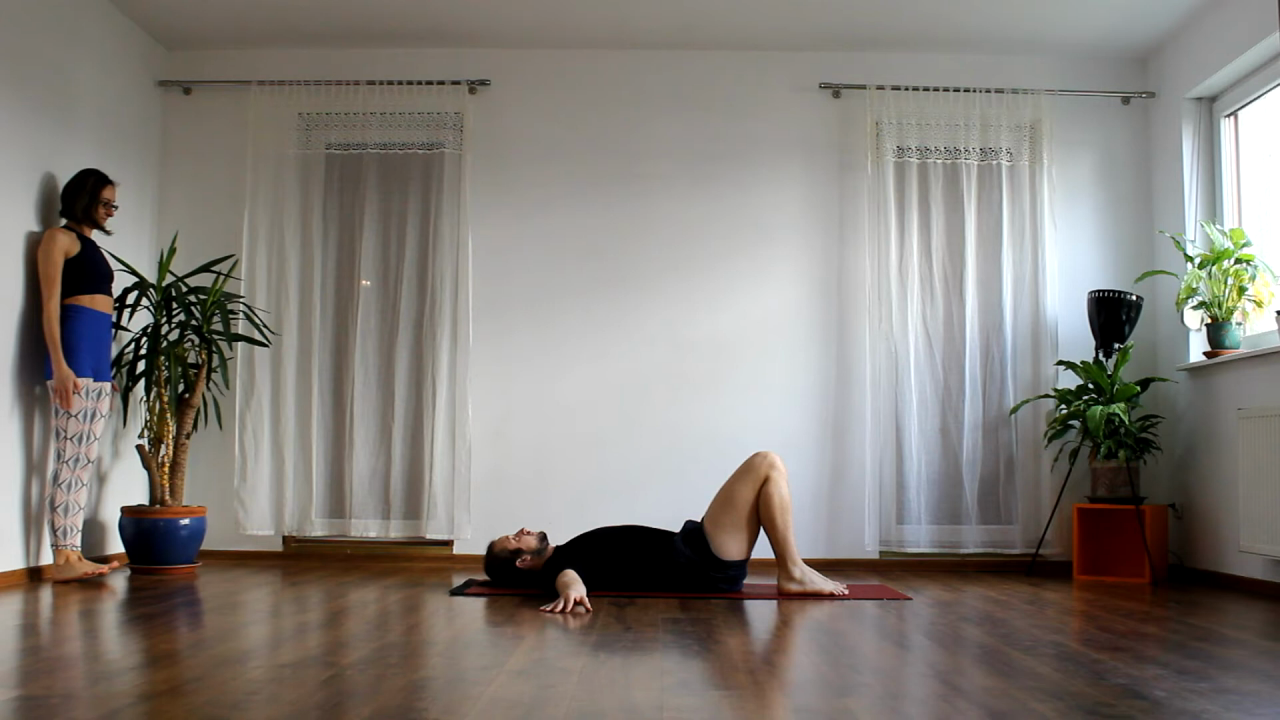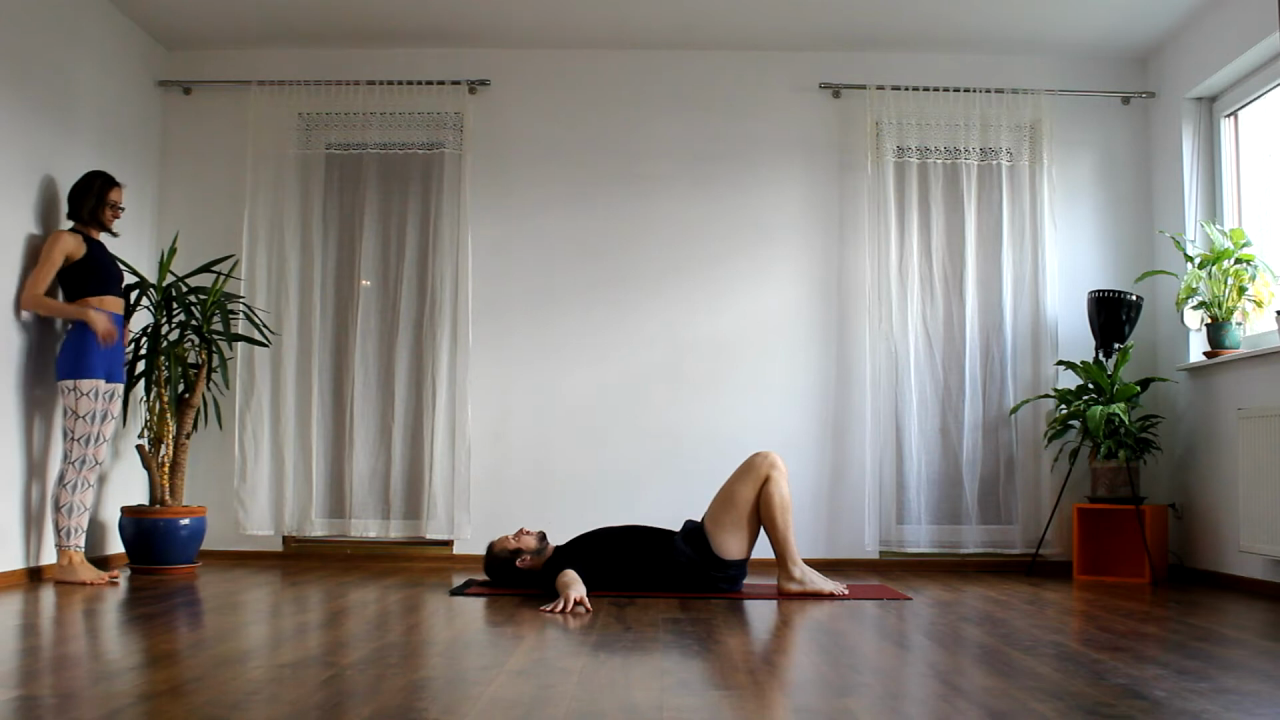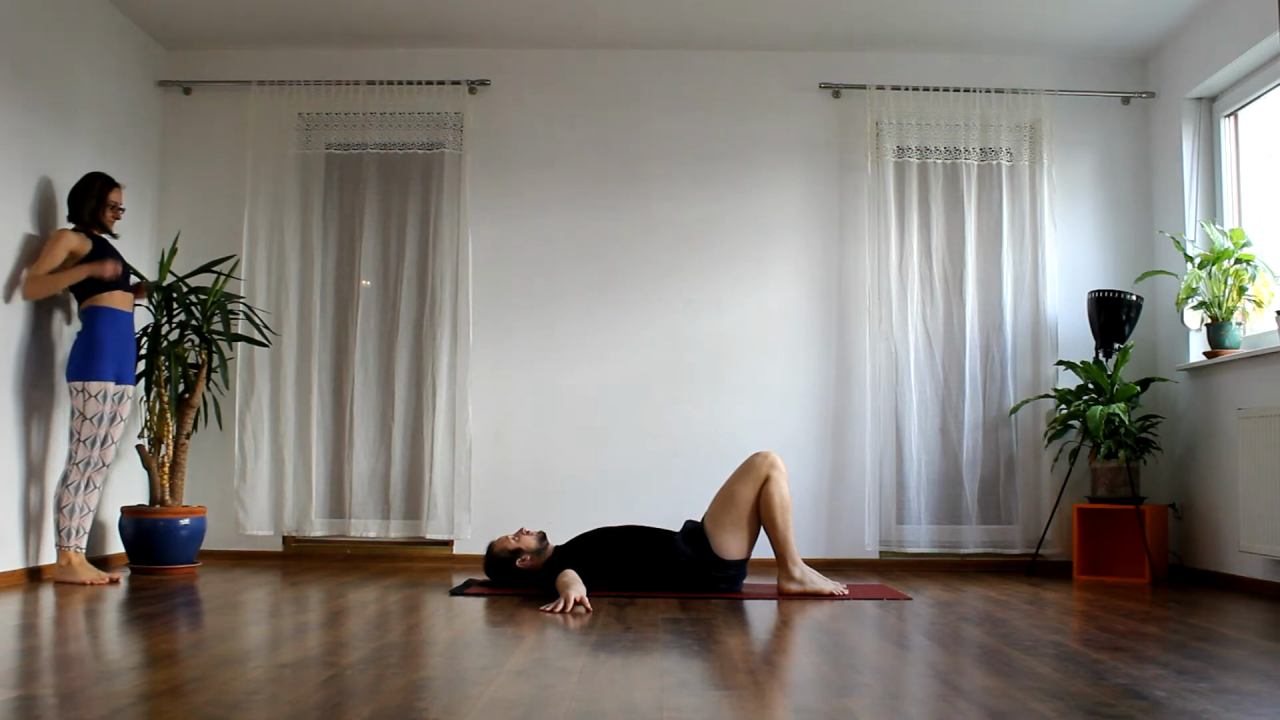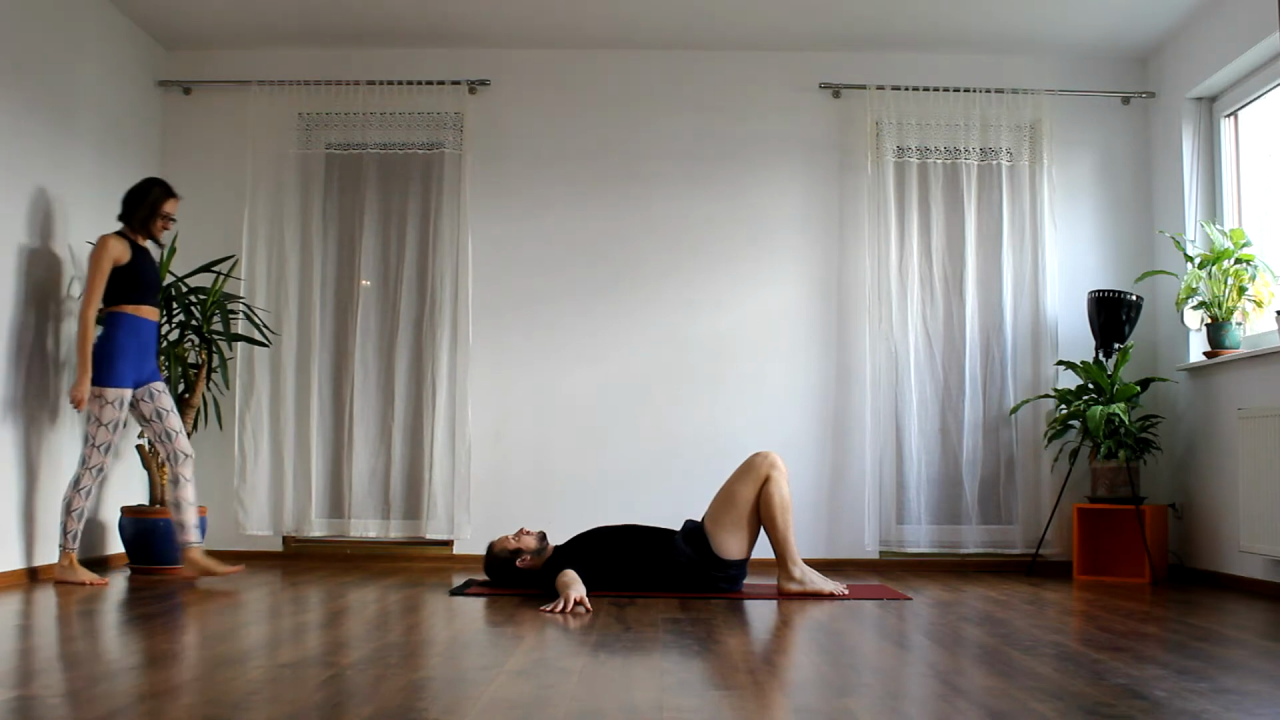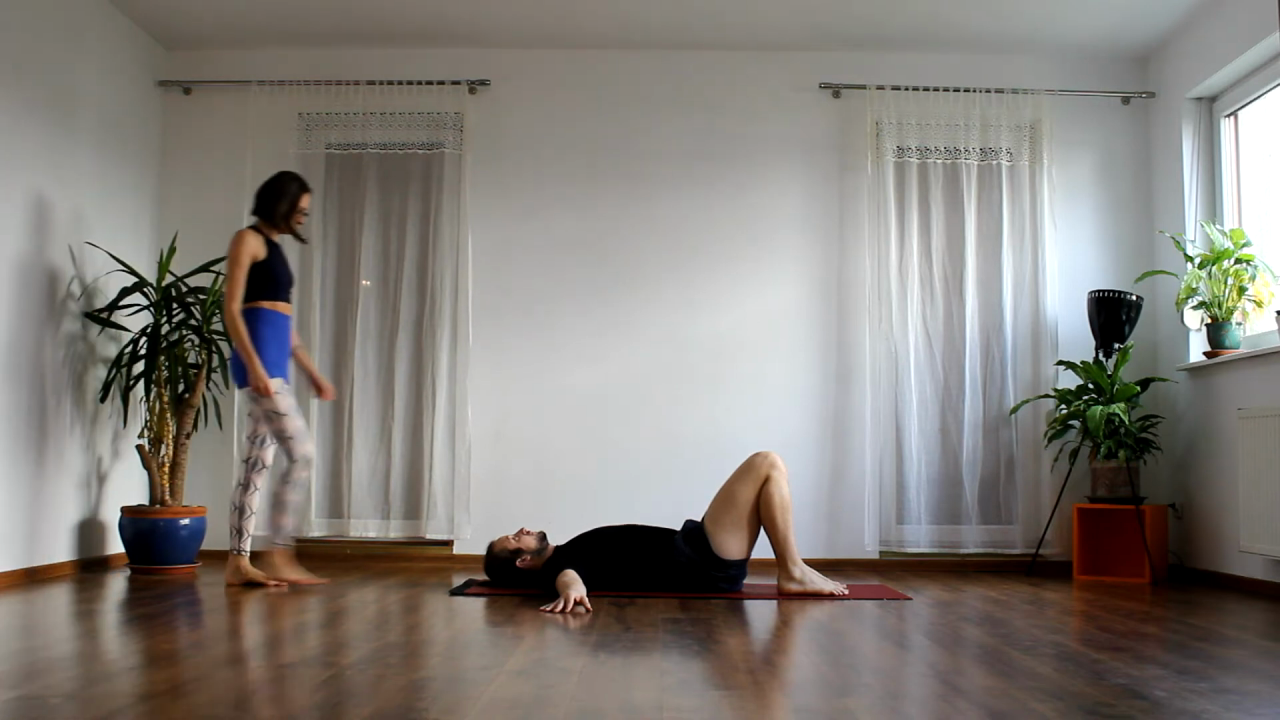
dt=0.7s
person 1, frame 1
left shoulder: (92, 246)
right shoulder: (59, 238)
right elbow: (50, 306)
left wrist: (107, 374)
right wrist: (59, 365)
left hip: (99, 353)
right hip: (75, 348)
left knee: (84, 462)
right knee: (71, 459)
left ankle: (73, 554)
right ankle: (63, 558)
person 1, frame 2
left shoulder: (100, 248)
right shoulder: (65, 240)
right elbow: (31, 298)
left wrist: (119, 331)
right wrist: (85, 313)
left hip: (107, 358)
right hip: (84, 353)
left knee: (92, 462)
right knee: (78, 460)
left ankle: (77, 557)
right ankle: (65, 559)
person 1, frame 3
left shoulder: (105, 246)
right shoulder: (69, 239)
right elbow: (31, 289)
left wrist: (130, 292)
right wrist: (87, 268)
left hip: (123, 355)
right hip: (96, 353)
left knee: (101, 464)
right knee: (82, 460)
left ankle: (77, 556)
right ankle: (64, 560)
person 1, frame 4
left shoulder: (145, 254)
right shoulder: (112, 244)
right elbow: (88, 312)
right wrist: (83, 375)
left hip: (146, 369)
right hip: (116, 362)
left knee: (182, 454)
right knee: (96, 464)
left ankle: (191, 552)
right ankle: (67, 561)
person 1, frame 5
left shoulder: (274, 248)
right shoulder: (248, 239)
right elbow: (232, 309)
left wrist: (311, 372)
right wrist: (255, 366)
left hip: (273, 364)
right hip: (256, 361)
left knee: (258, 463)
right knee: (301, 454)
left ankle: (238, 561)
right ankle: (279, 556)
person 2, frame 1
left shoulder: (560, 556)
right shoulder: (554, 567)
right elbow: (569, 576)
right wrist: (570, 589)
left hip: (694, 554)
right hip: (703, 566)
left knee: (761, 469)
right knee: (766, 464)
left ankle: (793, 571)
right ankle: (793, 574)
person 2, frame 2
left shoulder: (560, 557)
right shoulder: (555, 568)
right elbow: (570, 578)
right wrist: (570, 589)
left hip: (694, 555)
right hip: (705, 566)
left knee: (765, 471)
right knee: (767, 464)
left ankle: (793, 571)
right ankle: (792, 573)
person 2, frame 3
left shoulder: (559, 557)
right shoulder: (555, 568)
right elbow: (570, 576)
right wrist: (570, 589)
left hip: (694, 555)
right hip: (705, 567)
left knee: (763, 468)
right knee: (767, 464)
left ankle: (793, 571)
right ankle: (792, 573)
person 2, frame 4
left shoulder: (560, 557)
right shoulder: (555, 567)
right elbow: (568, 577)
right wrist: (571, 589)
left hip: (694, 556)
right hip: (705, 566)
left knee: (764, 470)
right knee: (767, 464)
left ankle: (793, 571)
right ankle: (792, 573)
person 2, frame 5
left shoulder: (560, 556)
right shoulder: (555, 567)
right elbow: (568, 576)
right wrist: (571, 589)
left hip: (694, 555)
right hip: (704, 566)
left knee: (762, 469)
right knee: (767, 465)
left ankle: (792, 569)
right ankle: (792, 573)
